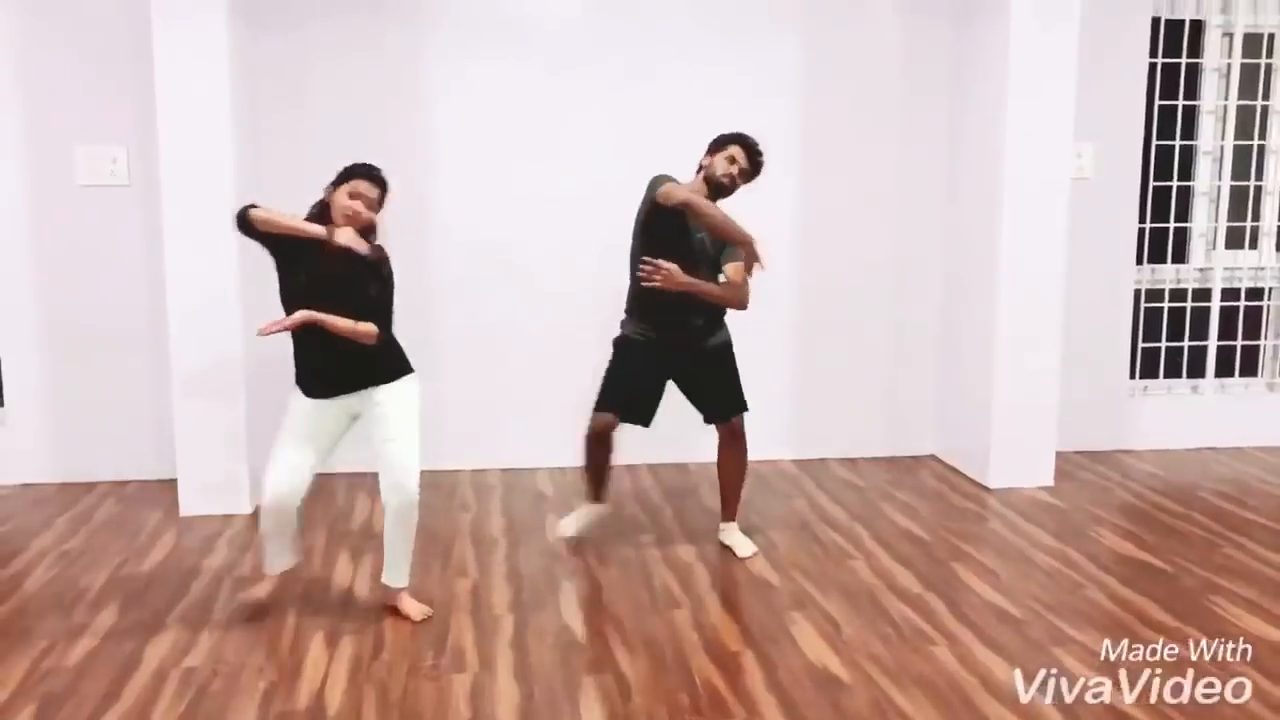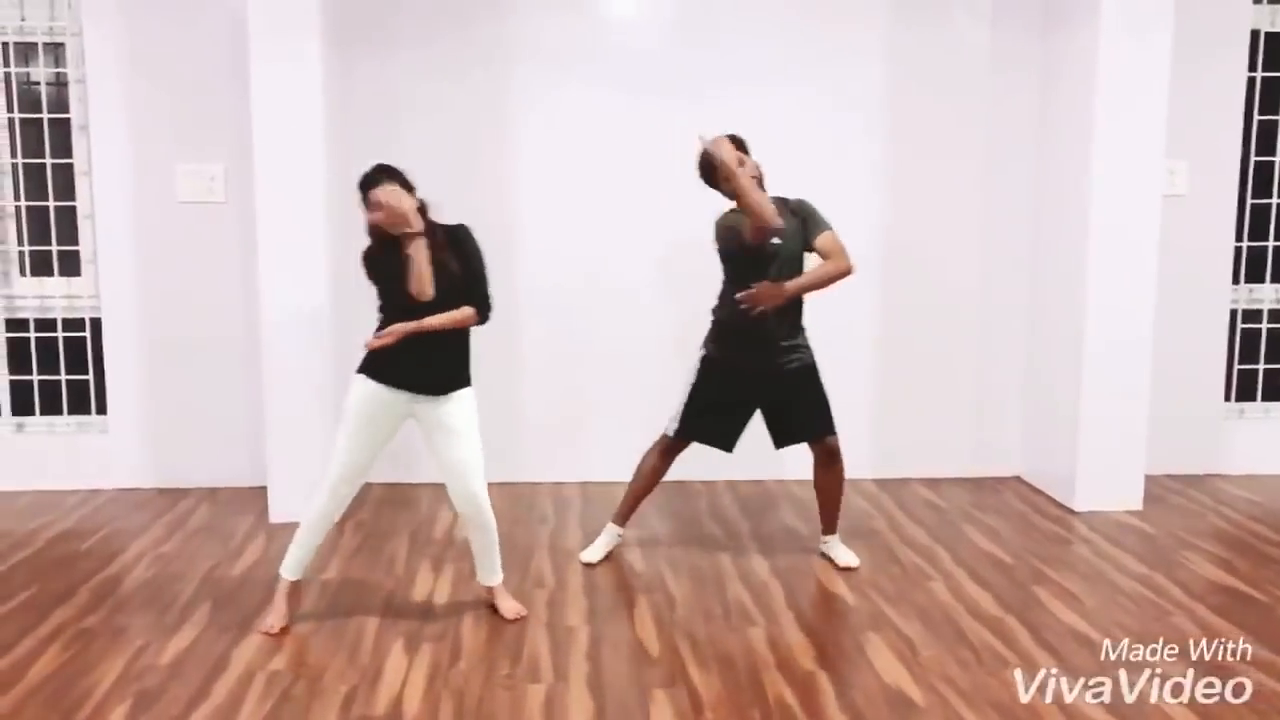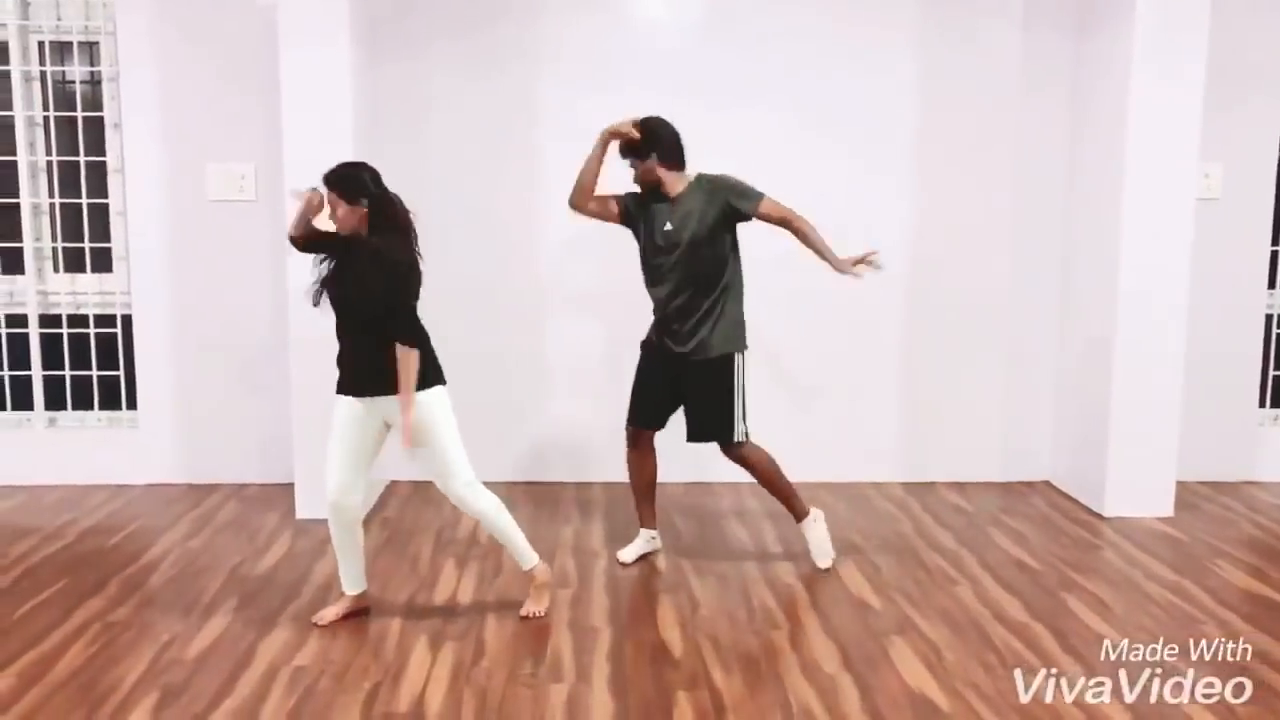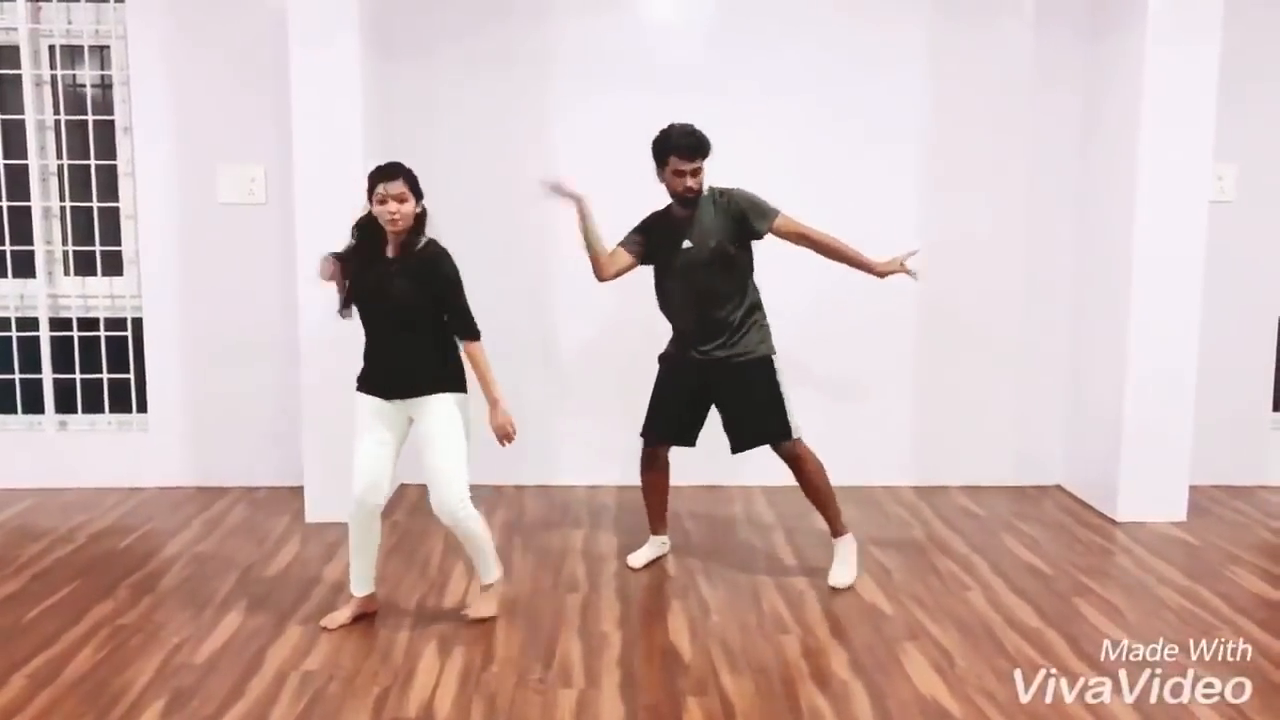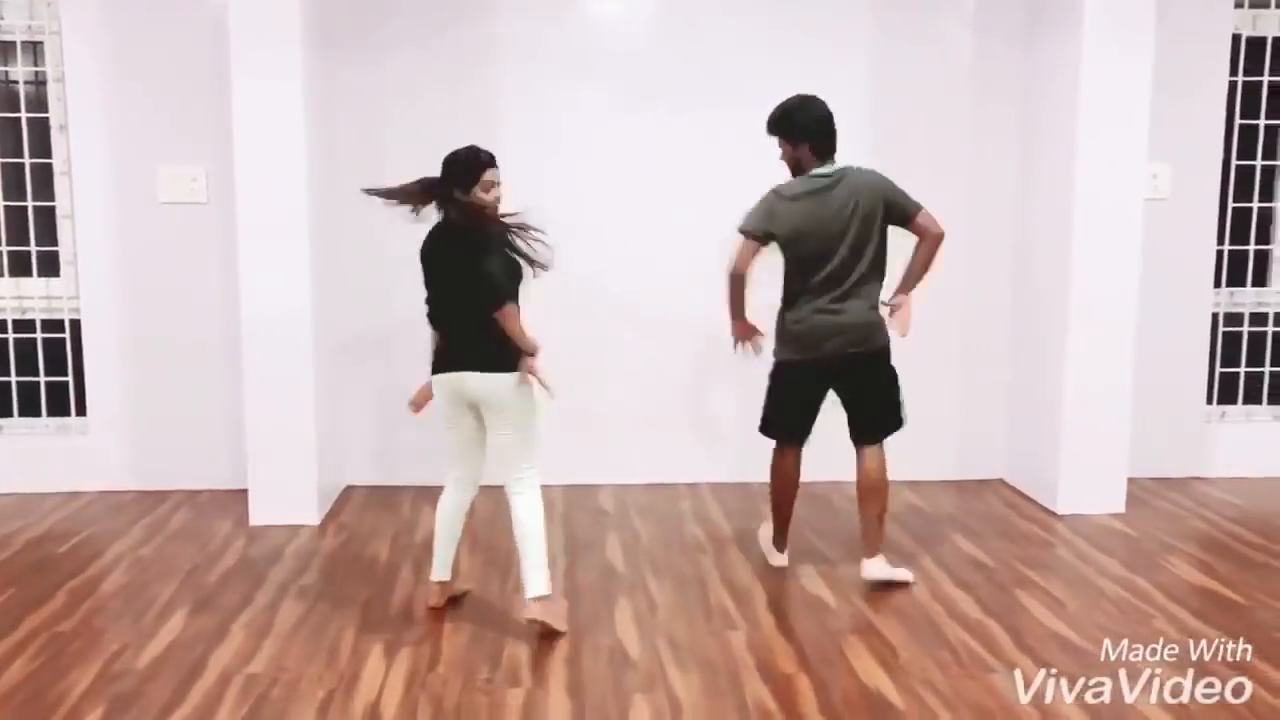
dt=1s
person 1, frame 1
left shoulder: (374, 260)
right shoulder: (294, 244)
left elbow: (376, 332)
right elbow: (251, 217)
left wrist: (312, 317)
right wrist: (326, 233)
left hip: (386, 384)
right hip: (319, 390)
left knee: (402, 490)
right knee: (279, 492)
left ankle: (395, 586)
right ankle: (279, 563)
person 1, frame 2
left shoulder: (458, 237)
right shoulder: (377, 257)
left elbow: (479, 309)
right elbow: (420, 299)
left wrist: (416, 327)
right wrist: (411, 234)
left hip: (449, 388)
right hip: (383, 382)
left knee: (471, 495)
right knee: (337, 484)
left ankle: (494, 586)
right ankle: (288, 586)
person 1, frame 3
left shoulder: (392, 257)
right shoulder: (350, 247)
left elbow: (406, 334)
right elbow: (299, 238)
left wrist: (407, 403)
right wrist: (310, 207)
left hip: (407, 388)
right hip: (356, 391)
left knee: (461, 486)
right knee: (340, 497)
left ankle: (536, 571)
right ankle: (354, 594)
person 1, frame 4
left shoulder: (432, 258)
right shoulder: (365, 252)
left elbow: (465, 330)
right elbow: (354, 290)
left wrist: (495, 401)
right wrist: (334, 274)
left hip: (437, 392)
right hip: (378, 391)
left knee: (449, 500)
right knee: (366, 495)
left ankle: (491, 581)
right ankle: (361, 597)
person 1, frame 5
left shoulder: (437, 240)
right shoulder: (488, 233)
right elbow: (500, 297)
left wrist: (434, 377)
right wrist: (527, 349)
left hip: (453, 372)
right hip: (494, 369)
left knee: (462, 476)
right knee: (523, 480)
left ankle: (440, 582)
right ankle: (540, 597)
person 2, frame 1
left shoulder: (724, 229)
right shoulder: (663, 190)
left elbow: (740, 297)
right elbow: (687, 200)
left wrist: (684, 282)
right wrist: (747, 242)
left hip: (706, 340)
right hip: (645, 335)
left knee: (732, 426)
right knee: (601, 425)
left ankle: (729, 525)
right ankle: (594, 502)
person 2, frame 2
left shoulder: (800, 211)
right shoulder: (729, 226)
left elbow: (842, 263)
right elbow: (766, 223)
left wrist: (786, 289)
right wrist: (728, 165)
left hip: (789, 355)
right hip: (730, 355)
left knee: (828, 446)
right knee: (671, 443)
left ankle: (829, 538)
right ankle: (614, 530)
person 2, frame 3
left shoulder: (716, 191)
right shoulder: (641, 207)
left elbow: (785, 217)
right elbow: (580, 202)
left wrist: (835, 260)
right wrist: (604, 143)
left hip: (716, 345)
right hip: (664, 342)
left knee: (735, 445)
right knee: (637, 432)
left ankle: (807, 518)
right ankle: (648, 532)
person 2, frame 4
left shoulder: (731, 205)
right shoulder: (652, 229)
left elbow: (799, 233)
right elbow: (604, 270)
left wrist: (869, 264)
right wrist: (583, 211)
left hip: (745, 352)
right hip: (685, 355)
left knee: (788, 446)
right knee: (654, 444)
left ankle: (843, 538)
right ankle: (658, 537)
person 2, frame 5
left shoulder: (780, 201)
right shoulder: (875, 186)
left elbow: (740, 266)
right elbow: (932, 232)
left wrist: (738, 319)
right wrist: (904, 292)
left hip: (802, 342)
right hip: (867, 336)
left knee: (788, 443)
right knee: (871, 444)
left ankle: (779, 543)
right ankle: (873, 557)
